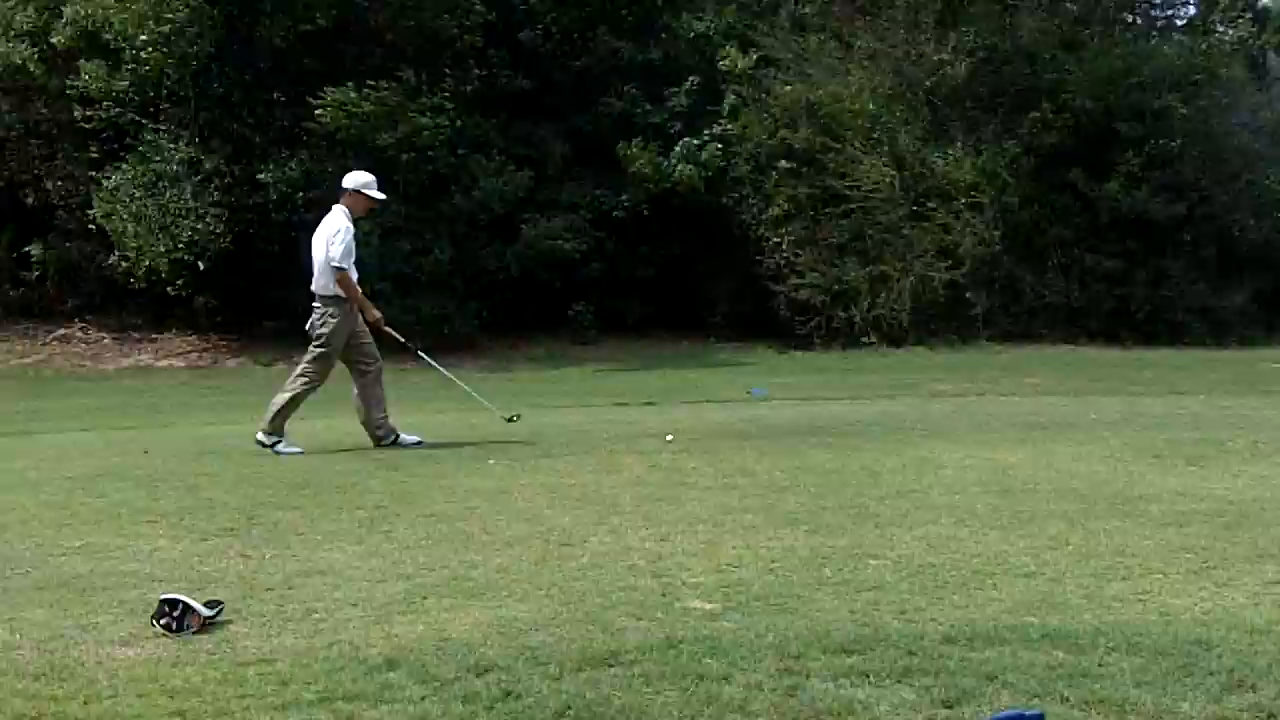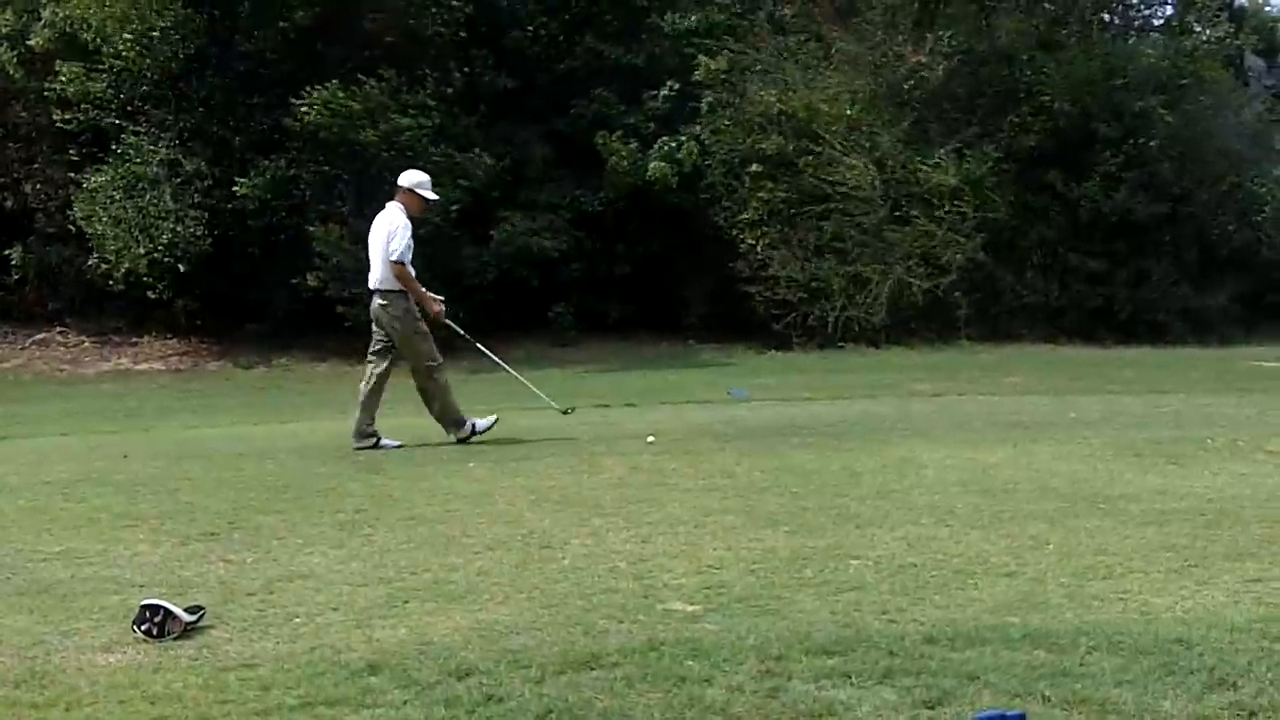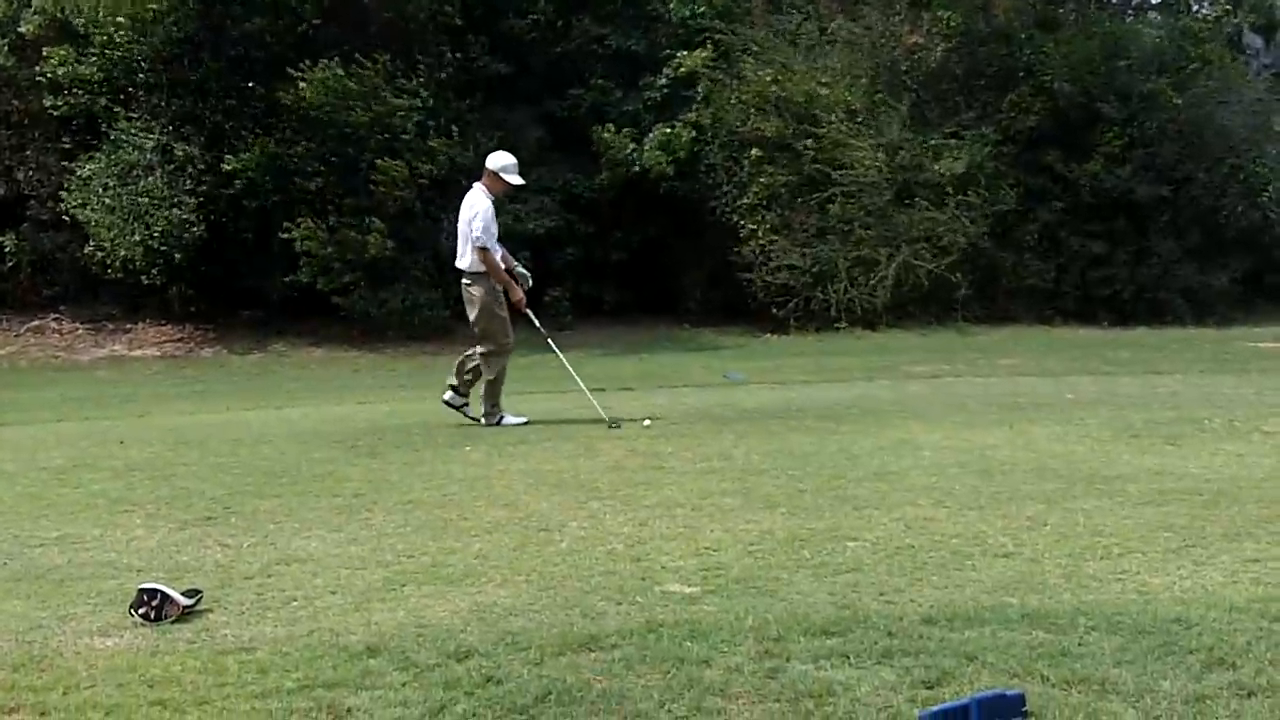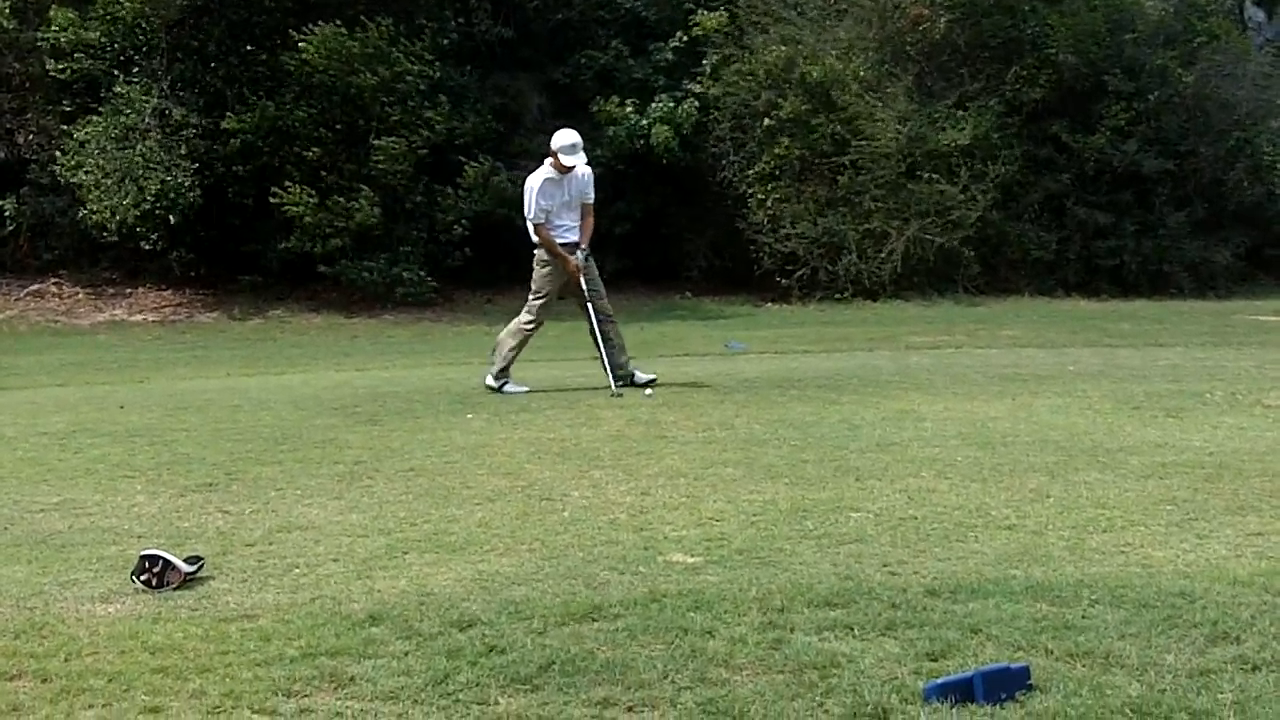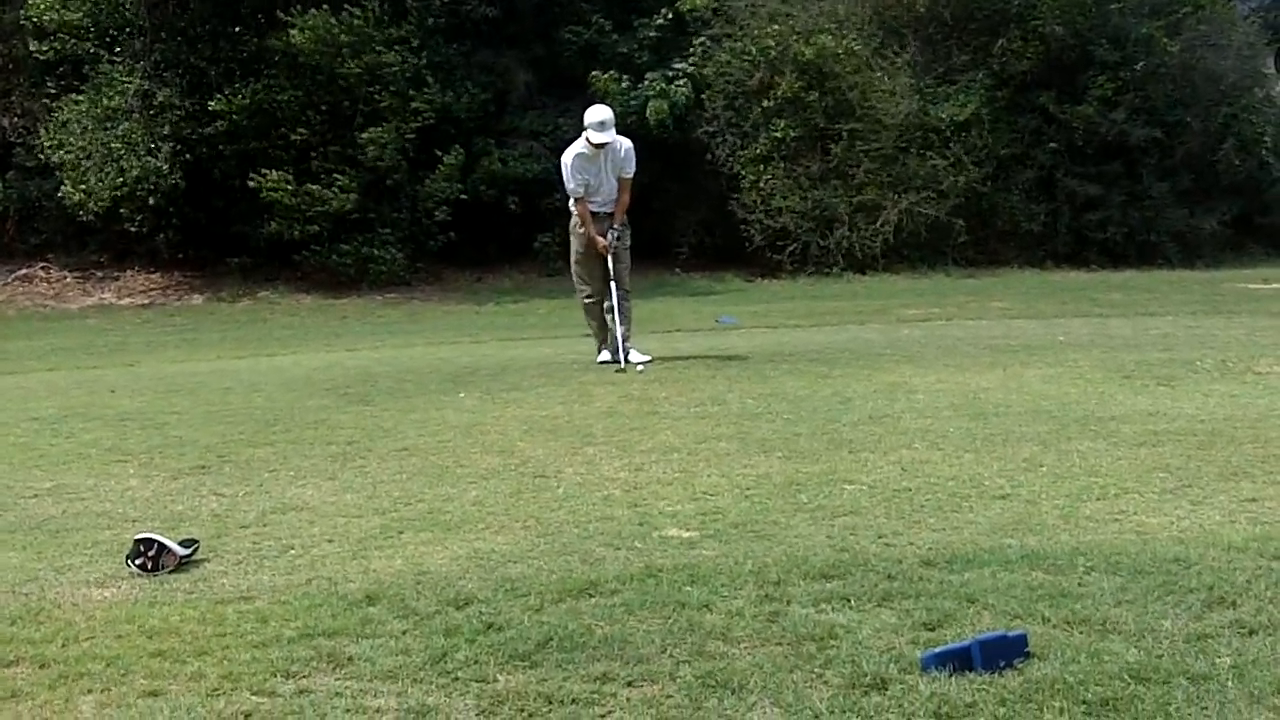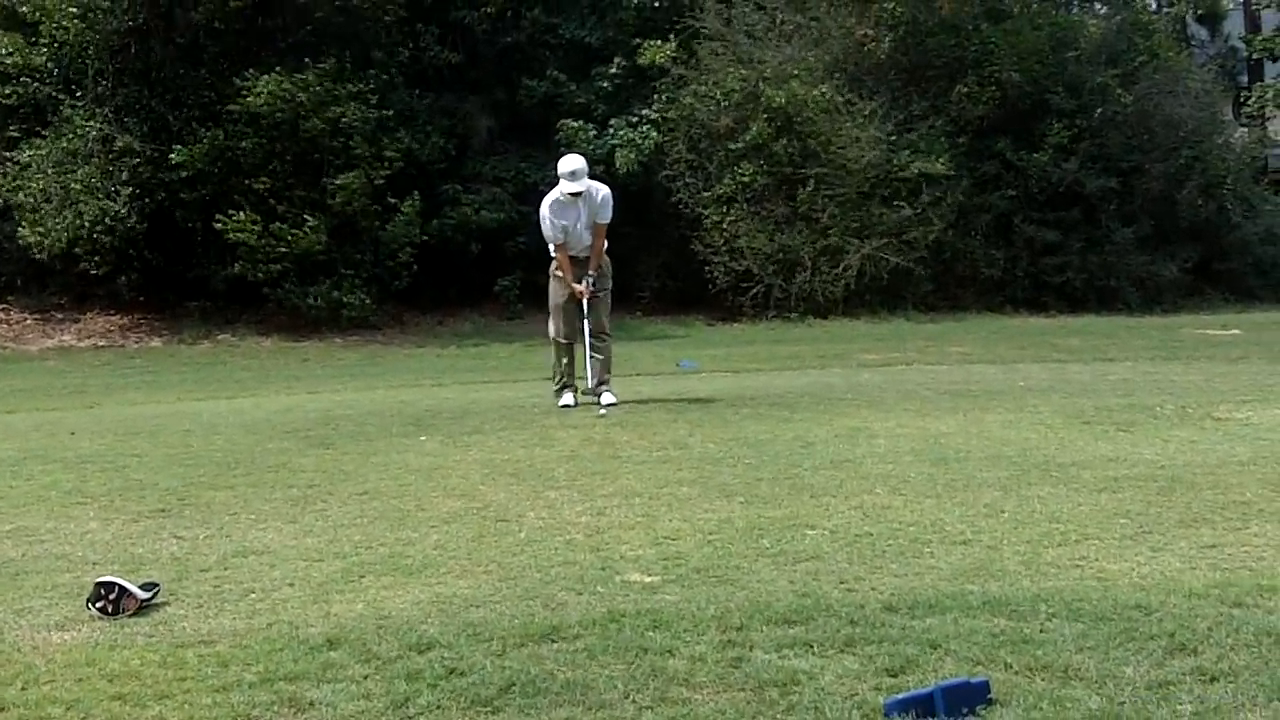
dt=0.5s
person 1, frame 1
left shoulder: (330, 221)
right shoulder: (343, 226)
right elbow: (341, 275)
right wrist: (368, 309)
left hip: (341, 308)
right hip: (336, 308)
left knee: (369, 366)
right knee: (314, 372)
left ankle: (382, 431)
right ankle: (271, 431)
person 1, frame 2
left shoulder: (383, 218)
right shoulder: (400, 222)
right elbow: (399, 270)
left wrist: (422, 295)
right wrist: (426, 301)
left hip: (382, 301)
right hip: (396, 302)
left knee: (378, 367)
right knee: (429, 365)
left ankle: (365, 433)
right ankle: (458, 427)
person 1, frame 3
left shoulder: (483, 200)
right shoulder: (479, 205)
right elbow: (483, 254)
left wrist: (514, 267)
right wrist: (511, 287)
left hip: (489, 282)
right hip: (482, 283)
left knee: (490, 345)
right knee: (498, 346)
left ankle: (457, 391)
right ankle: (493, 413)
person 1, frame 4
left shoulder: (585, 174)
right shoulder: (537, 182)
left elbow: (588, 215)
right elbow: (539, 229)
left wrist: (582, 248)
right wrist: (565, 259)
left hip: (577, 252)
right hip: (551, 254)
left knee: (601, 311)
right knee: (533, 316)
left ankle: (622, 371)
right ankle: (497, 375)
person 1, frame 5
left shoulder: (624, 147)
right shoulder: (572, 157)
left elbow: (624, 192)
right elbow: (579, 201)
left wrist: (615, 228)
right wrist: (594, 236)
left hip: (615, 219)
right hip: (585, 221)
left knee: (620, 286)
right knee: (590, 290)
left ankle: (623, 345)
right ankle: (604, 345)
person 1, frame 6
left shoulder: (602, 193)
right shoulder: (550, 204)
left elbow: (599, 237)
right elbow: (559, 247)
left wrist: (590, 275)
right wrist: (572, 283)
left hip: (596, 262)
right hip: (565, 264)
left knee: (600, 328)
right knee: (562, 332)
left ankle: (603, 387)
right ankle: (566, 389)
